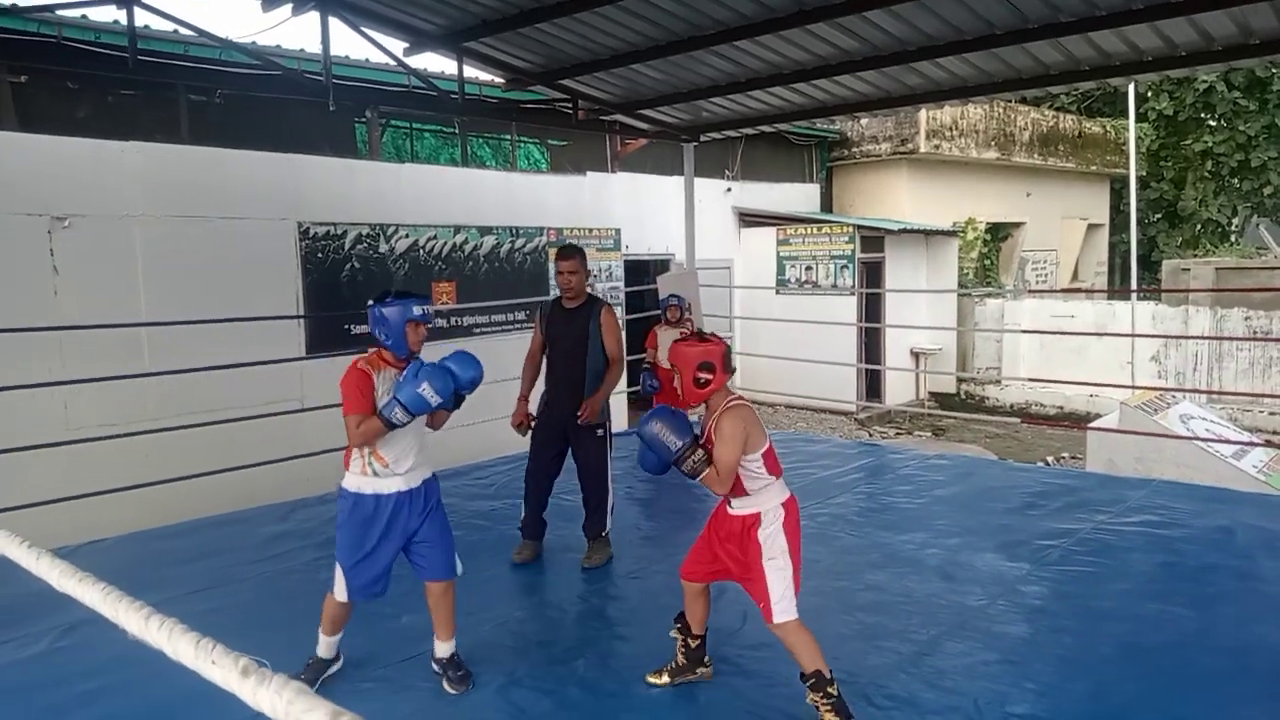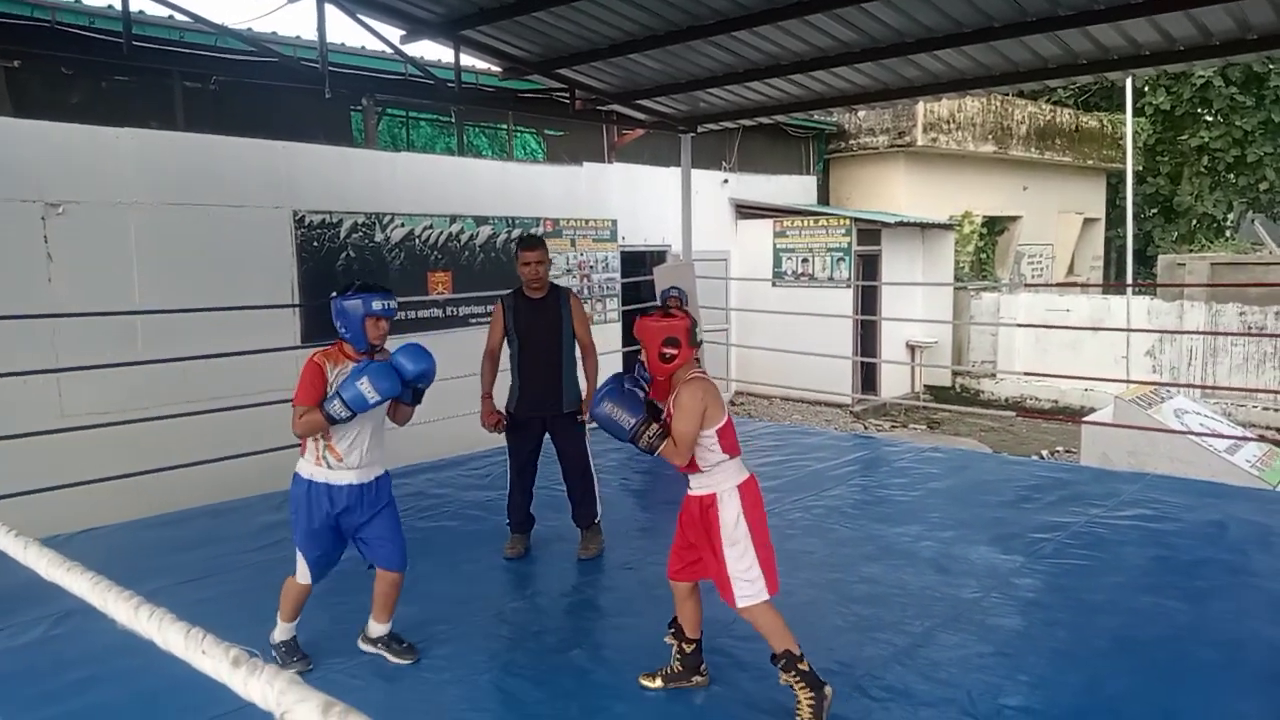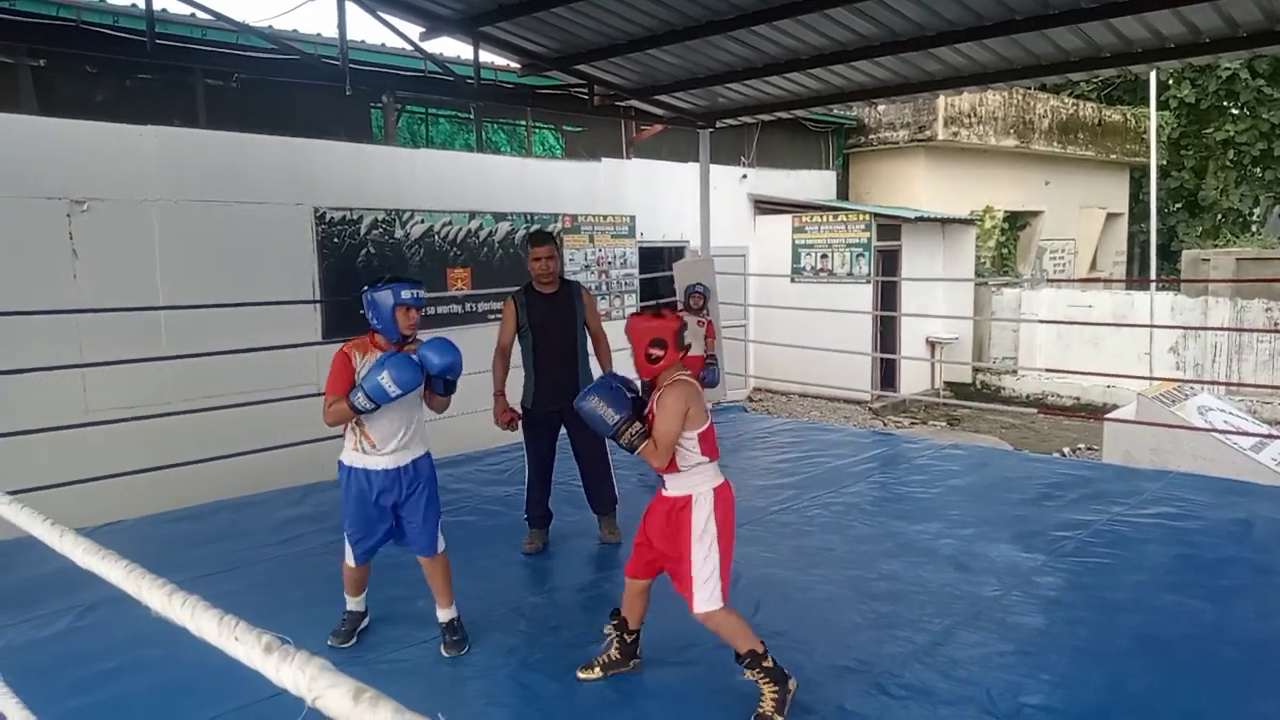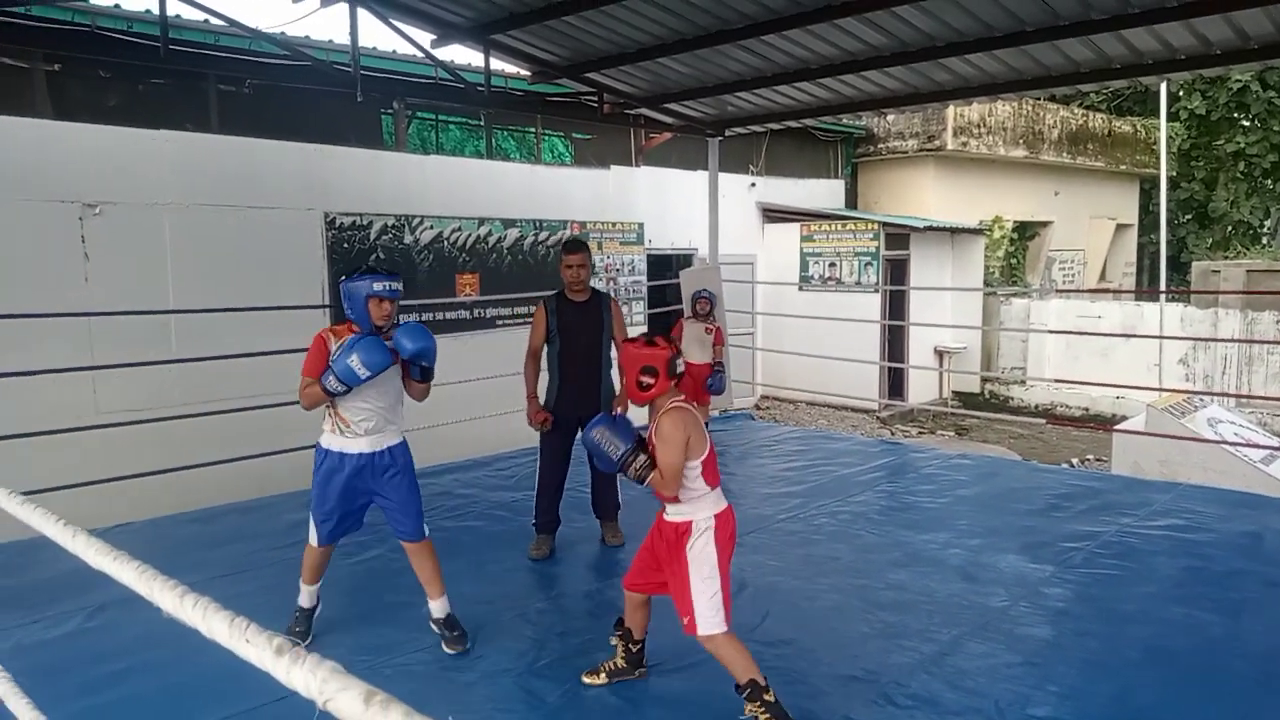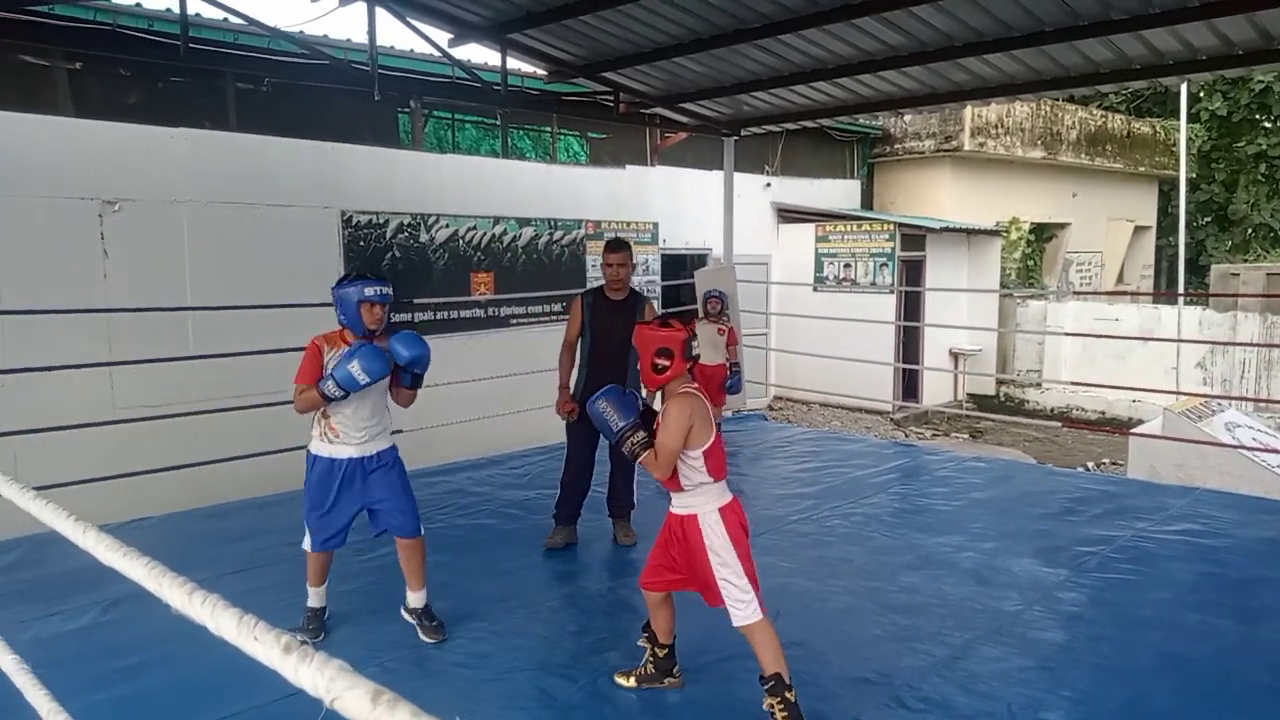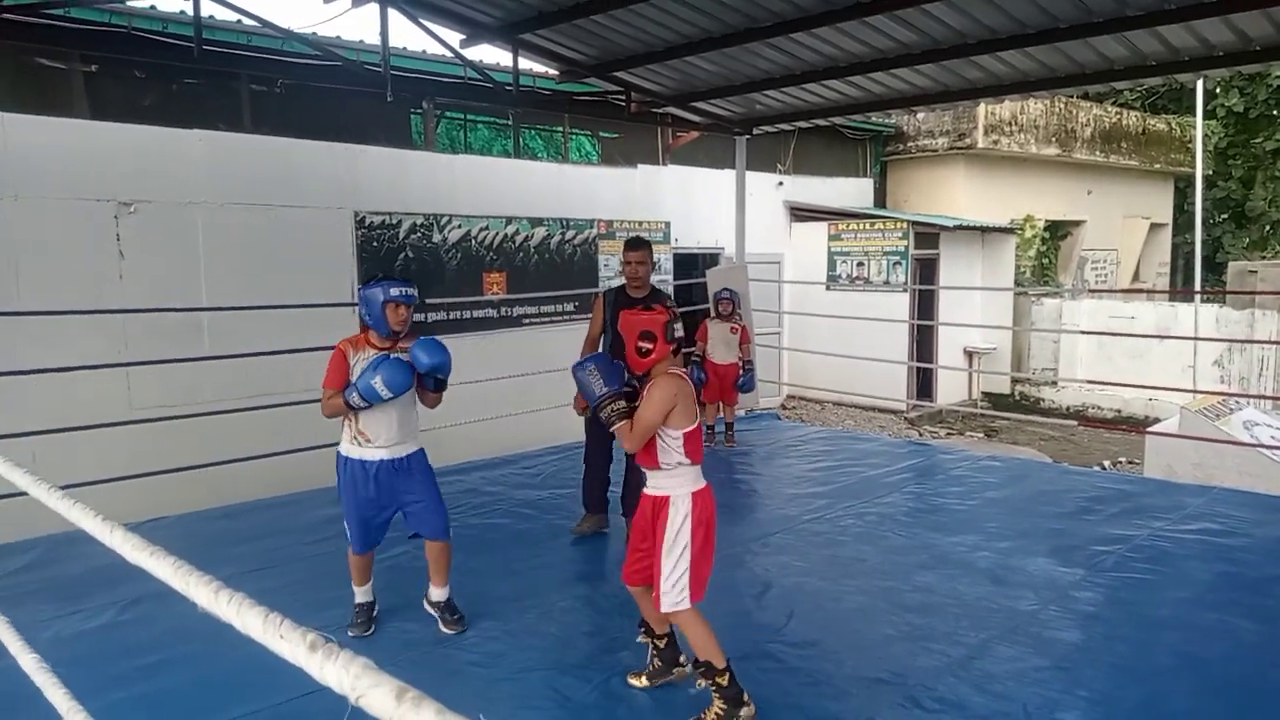
dt=0.3s
person 1, frame 1
left shoulder: (732, 418)
right shoulder: (717, 410)
left elbow: (719, 482)
left wrist: (682, 451)
right wrist: (680, 445)
left hip: (768, 518)
right hip: (734, 513)
left knee: (782, 619)
right knee: (693, 580)
right ankle: (692, 659)
person 1, frame 2
left shoulder: (692, 390)
right shoulder: (683, 385)
left elbow: (678, 454)
right elbow: (678, 433)
left wrist: (636, 424)
right wrist: (646, 409)
left hip: (728, 499)
right hip: (701, 497)
left knee: (749, 601)
right knee: (681, 580)
right ankle: (689, 665)
person 1, frame 3
left shoulder: (676, 393)
right shoulder: (665, 387)
left elbow: (657, 456)
right elbow: (654, 436)
left wrist: (621, 422)
right wrist: (624, 404)
left hip: (700, 503)
right hip: (673, 497)
left knee: (706, 609)
right knee: (636, 576)
left ankle: (773, 682)
right ankle: (623, 651)
person 1, frame 4
left shoulder: (674, 421)
right shoulder: (664, 412)
left elbow: (667, 486)
left wrist: (628, 455)
right wrist: (631, 446)
left hip: (702, 528)
right hip: (675, 520)
left knee: (708, 632)
right knee: (634, 589)
right ankle: (630, 659)
person 1, frame 5
left shoulder: (681, 406)
right shoulder: (681, 399)
left elbow: (660, 468)
left wrist: (626, 431)
right wrist: (639, 422)
left hip: (710, 518)
right hip: (684, 514)
left knee: (748, 616)
right knee: (654, 589)
right ankle: (661, 667)
person 1, frame 6
left shoulder: (667, 386)
right shoulder: (666, 381)
left elbow: (632, 441)
right elbow: (646, 427)
left wrist: (606, 399)
right wrist: (619, 397)
left hip: (681, 502)
right hip: (658, 497)
left knee: (676, 606)
right knee: (638, 582)
right ankle: (668, 659)
person 2, frame 1
left shoulder: (419, 367)
right shoulder: (363, 371)
left elbow: (434, 421)
right elbow: (355, 432)
left wrist: (453, 394)
right wrist: (402, 406)
left hip: (417, 489)
right hip: (367, 496)
left knee: (440, 574)
right knee: (347, 587)
left ankle: (445, 653)
right ankle: (326, 653)
person 2, frame 2
left shoulder: (386, 362)
right shoulder: (320, 365)
left elbow: (399, 417)
right elbow: (301, 426)
left wrist: (413, 388)
right wrist: (347, 402)
left hip: (370, 483)
right hip: (320, 487)
left knee: (392, 566)
right knee: (308, 575)
left ankle: (377, 633)
right ankle: (282, 638)
person 2, frame 3
left shoulder: (420, 353)
right shoulder: (351, 354)
left elbow: (437, 405)
right elbow: (331, 415)
left wrist: (446, 378)
right wrist: (370, 394)
left hip: (412, 466)
right hip: (363, 471)
left knee: (429, 548)
right knee: (357, 555)
left ankle: (448, 618)
right ankle: (356, 610)
person 2, frame 4
left shoulder: (398, 341)
right shoulder: (328, 340)
left elbow: (419, 393)
right elbow: (306, 398)
left wrist: (423, 362)
right wrist: (343, 376)
left hip: (389, 454)
right hip: (338, 457)
left knee: (414, 534)
right knee: (322, 539)
left ankle: (442, 613)
right ankle: (306, 606)
person 2, frame 5
left shoulder: (388, 346)
right shoulder: (322, 347)
left elbow: (404, 400)
right elbow: (301, 402)
left wrist: (413, 372)
right wrist: (340, 382)
left hip: (379, 456)
right hip: (330, 461)
left knee: (409, 531)
right knee: (321, 542)
left ankle: (417, 606)
right ankle: (315, 606)
person 2, frame 6
left shoulder: (413, 350)
right shoulder: (348, 351)
left elbow: (430, 401)
right elbow: (328, 407)
left wrist: (437, 376)
right wrist: (364, 393)
left hip: (407, 458)
right hip: (361, 463)
left knee: (438, 533)
right knee: (362, 543)
left ankle: (438, 598)
right ankle: (364, 603)
person 3, frame 1
left shoulder: (602, 313)
right shoulder: (546, 313)
left elbow: (617, 361)
right elbow: (534, 357)
left wrist: (599, 397)
right wrist: (522, 401)
left hip: (588, 413)
right hip: (550, 411)
left knee: (595, 477)
right knee: (537, 475)
left ankle: (598, 539)
right ankle: (531, 536)
person 3, frame 2
left shoulder: (568, 301)
right shoulder: (505, 306)
left elbow: (587, 347)
right elbow: (492, 353)
left wrist: (591, 390)
right wrist: (486, 398)
left hip: (566, 404)
right hip: (521, 405)
left knee: (577, 466)
right knee: (520, 469)
left ankle: (590, 528)
right ankle: (519, 531)
person 3, frame 3
left shoulder: (579, 295)
right shoulder: (516, 302)
left elbow: (598, 337)
right elbow: (503, 350)
right wrist: (499, 396)
left hip: (581, 395)
right hip: (537, 400)
left knee: (594, 457)
right knee: (538, 464)
left ankle: (606, 517)
right ankle: (537, 526)
person 3, frame 4
left shoulder: (608, 305)
right shoulder: (546, 308)
right elbow: (533, 354)
left wrist: (625, 389)
right wrist: (532, 398)
left hip: (600, 403)
right hip: (559, 404)
left knee: (604, 465)
right knee: (551, 469)
left ankle: (608, 521)
right ankle: (544, 532)
person 3, frame 5
left shoulder: (643, 307)
right shoulder: (584, 302)
right elbow: (570, 345)
right wrist: (564, 389)
right hip: (586, 398)
left knee: (624, 461)
right knee: (577, 462)
left ankle: (621, 519)
right ankle: (565, 525)
person 3, frame 6
left shoulder: (663, 304)
right shoulder: (606, 300)
right elbow: (591, 343)
right knee: (595, 454)
left ankle: (634, 516)
right ankle: (595, 513)
